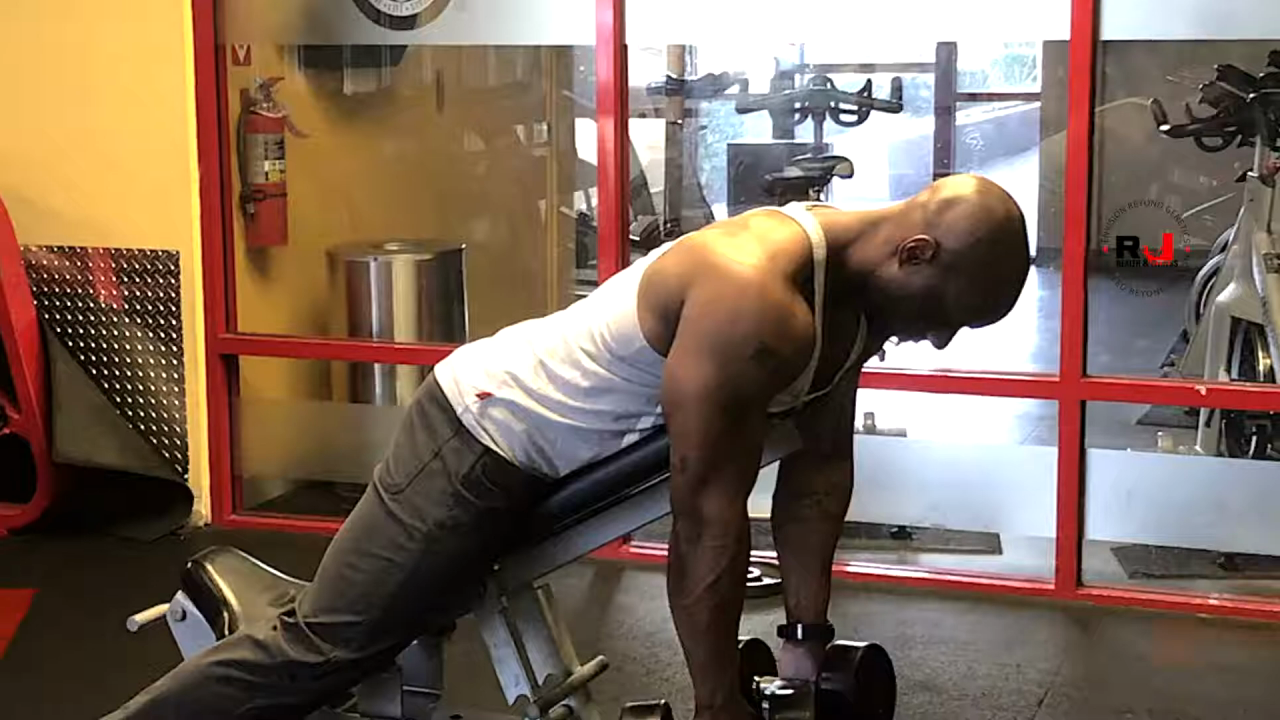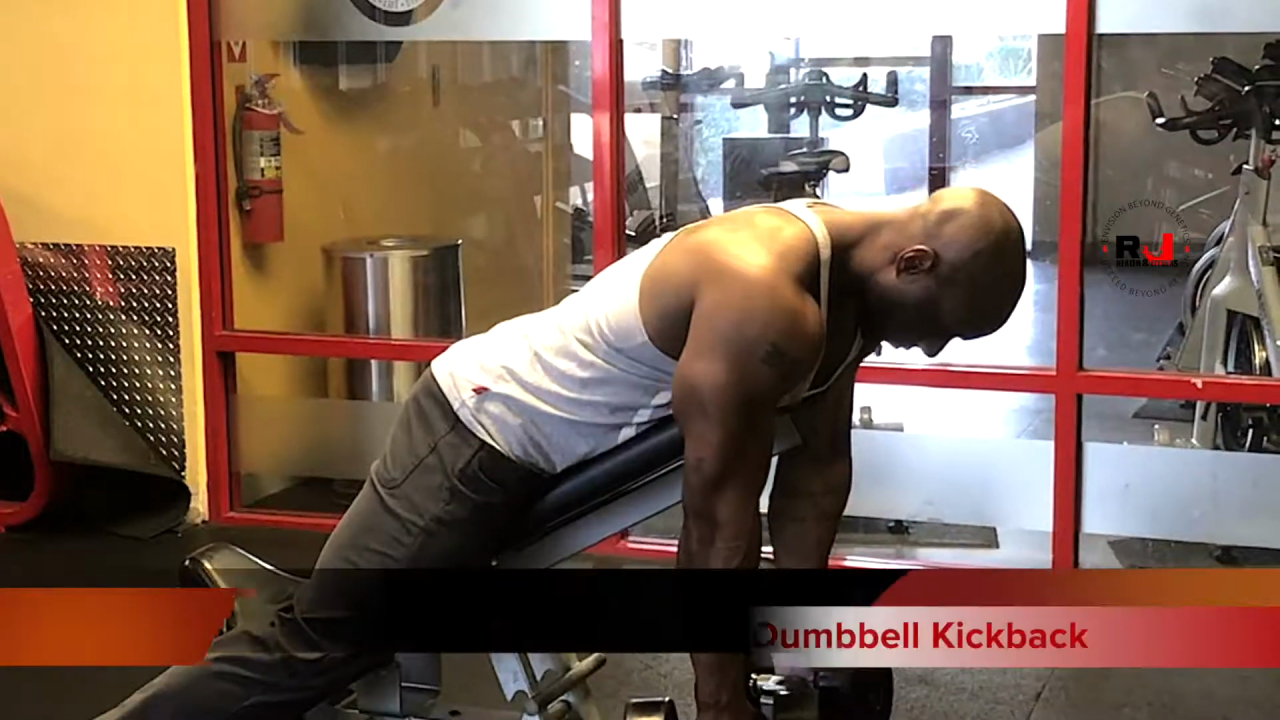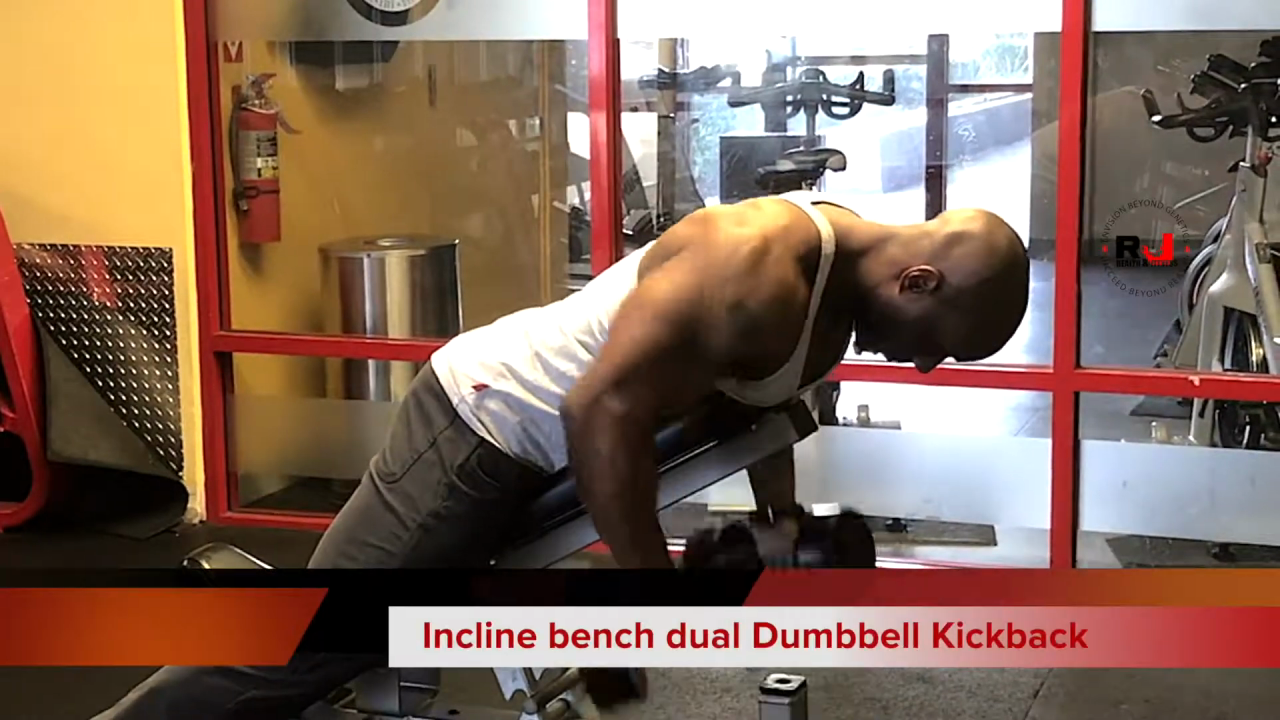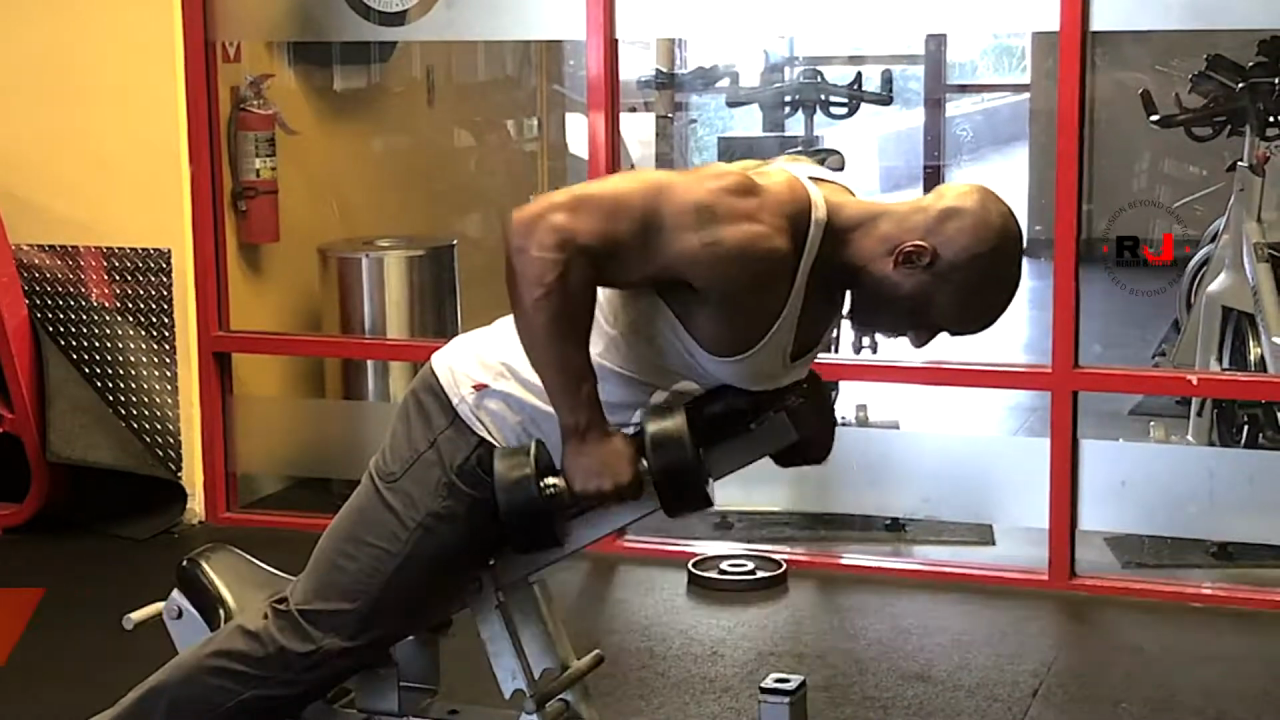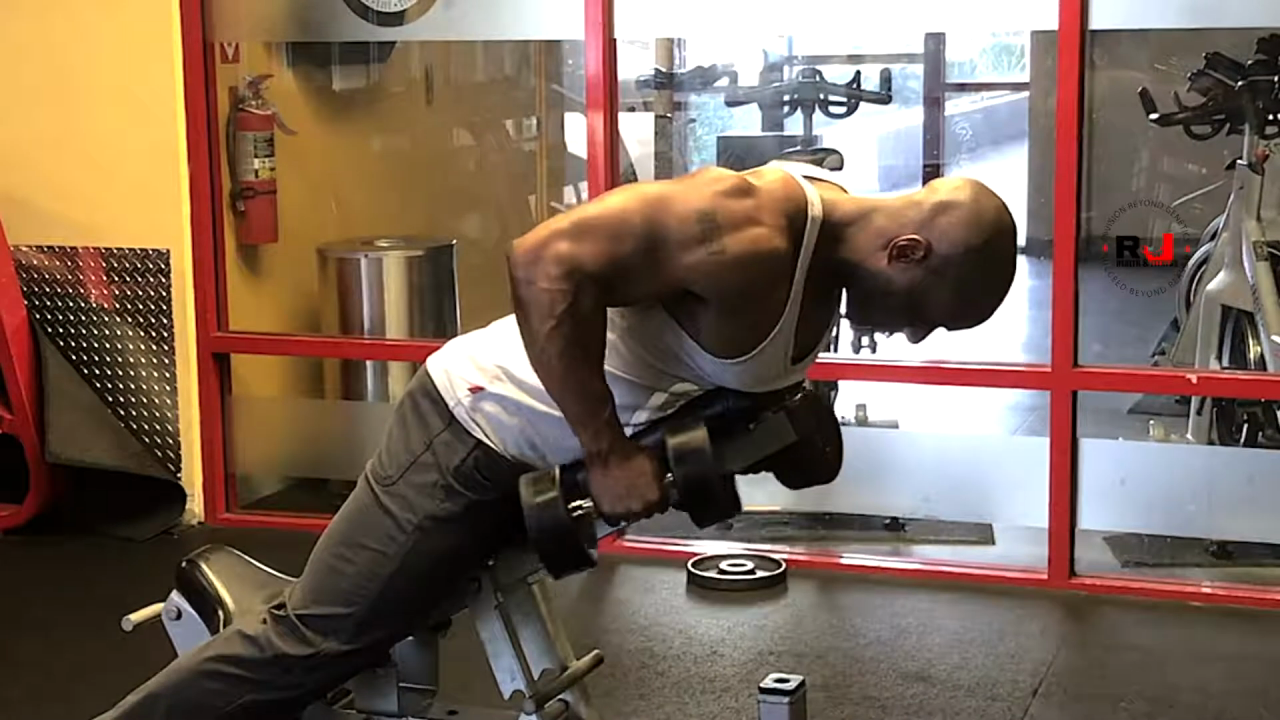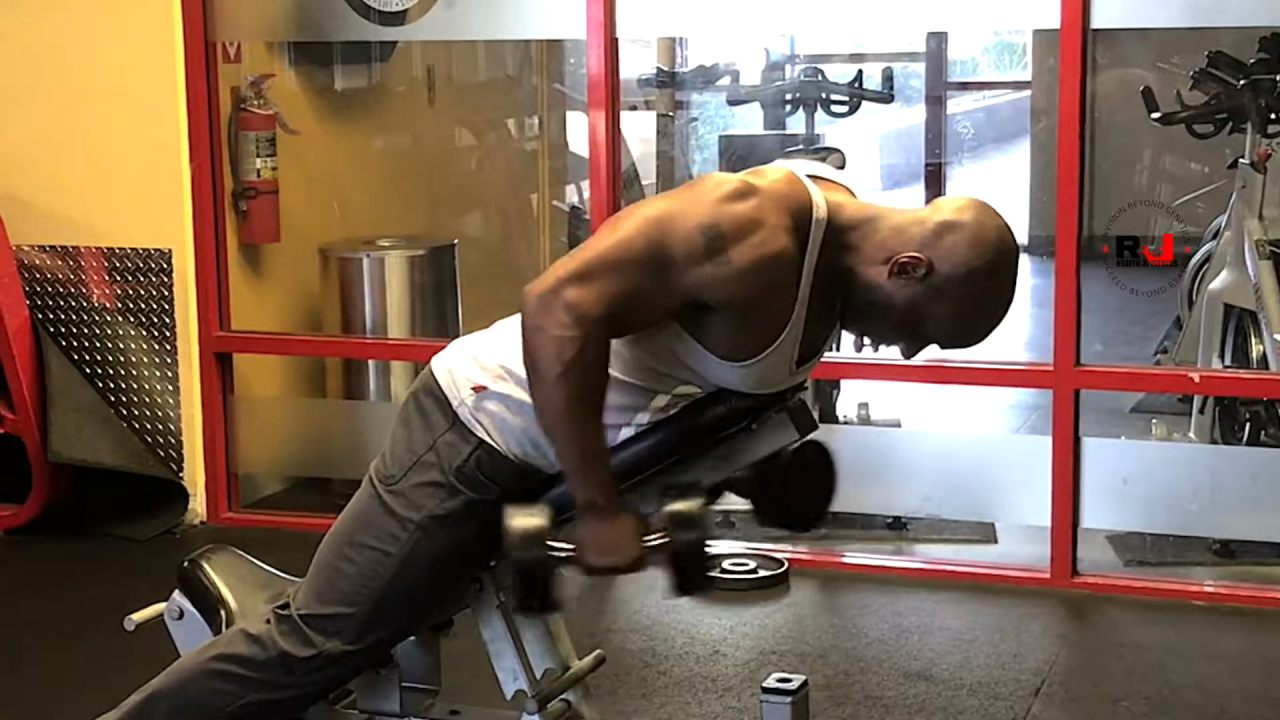
dt=0.4s
person 1, frame 1
left shoulder: (855, 286)
right shoulder: (757, 299)
left elbow: (818, 464)
right elbow: (706, 516)
left wrist: (807, 637)
left hip: (543, 446)
right hip: (488, 429)
left knee: (397, 620)
right knee: (320, 646)
person 1, frame 2
left shoulder: (852, 285)
right shoulder: (766, 298)
left elbow: (816, 462)
right elbow: (719, 513)
left hip: (543, 445)
right hip: (487, 426)
right knee: (320, 642)
person 1, frame 3
left shoulder: (845, 276)
right shoulder: (760, 269)
left elbow: (762, 394)
right elbow: (601, 411)
left wrist: (780, 520)
left hip: (534, 444)
right hip: (486, 422)
right knee: (317, 639)
person 1, frame 4
left shoulder: (836, 241)
right shoulder: (756, 228)
right elbow: (544, 230)
right wrist: (586, 432)
left hip: (533, 435)
right hip: (490, 422)
left knee: (385, 616)
right knee: (315, 635)
person 1, frame 5
left shoulder: (833, 240)
right shoulder: (750, 229)
right elbow: (548, 260)
right wrist: (609, 453)
left hip: (535, 445)
right hip: (485, 425)
right knee: (312, 640)
person 1, frame 6
left shoulder: (841, 235)
right shoulder: (756, 233)
right elbow: (561, 305)
right wrist: (600, 505)
left hip: (539, 447)
right hip: (490, 425)
left knee: (380, 619)
right knee: (319, 639)
